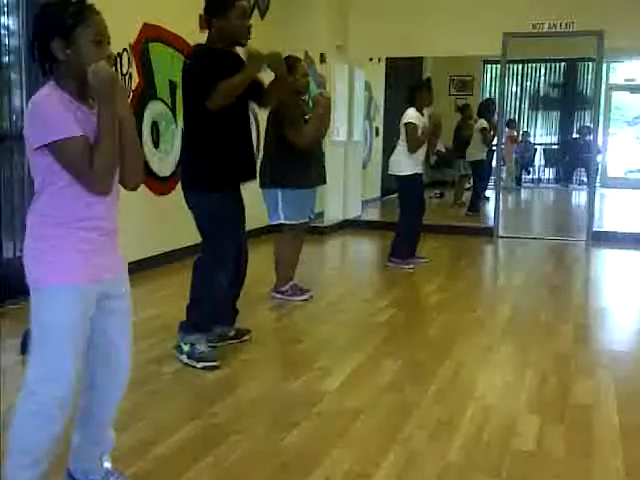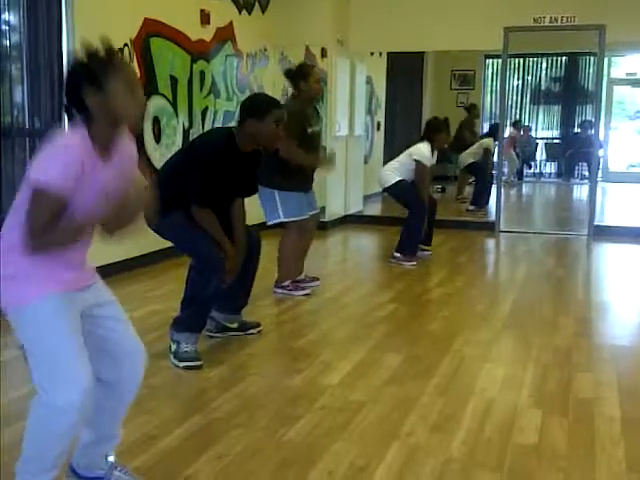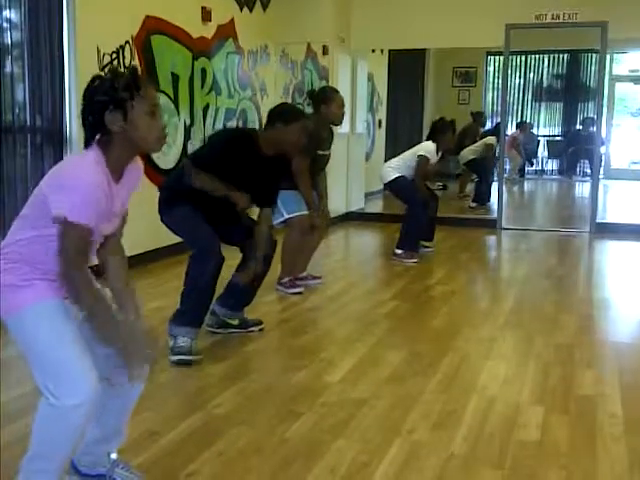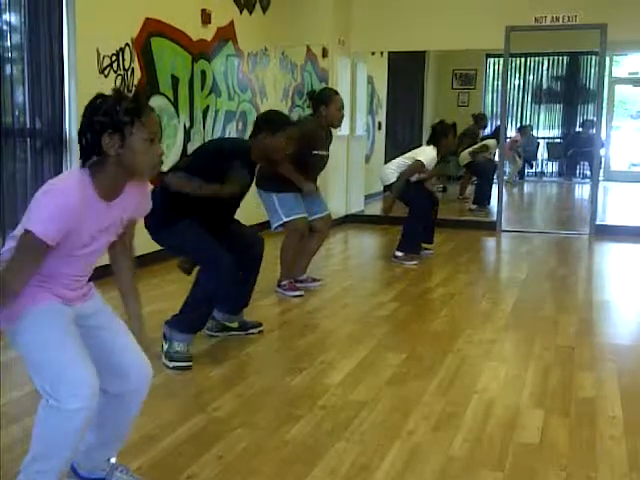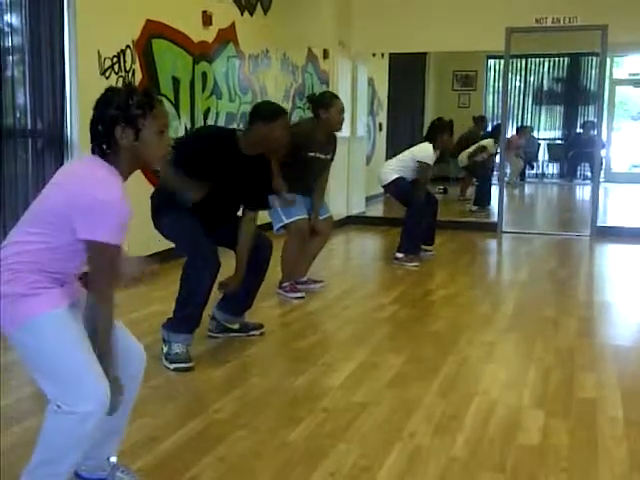
dt=0.7s
person 1, frame 1
left shoulder: (98, 104)
right shoulder: (47, 105)
left elbow: (131, 179)
right elbow: (98, 181)
left wrist: (121, 111)
right wrist: (106, 107)
left hip: (106, 263)
right hip: (62, 268)
left knee: (112, 372)
right knee: (53, 384)
person 1, frame 2
left shoulder: (123, 147)
right shoulder: (67, 152)
left elbow: (109, 223)
right elbow: (37, 237)
left wrist: (129, 204)
right wrist: (113, 206)
left hip: (77, 277)
left knee: (127, 363)
right knee: (70, 387)
person 1, frame 3
left shoulder: (130, 170)
right shoulder: (84, 178)
left elbow: (110, 247)
right elbow: (73, 273)
left wrist: (132, 318)
right wrist: (121, 337)
left hip: (67, 282)
left knee: (135, 361)
right knee: (77, 388)
person 1, frame 4
left shoulder: (136, 190)
right shoulder: (65, 197)
left elbow: (122, 253)
left wrist: (137, 324)
left hip: (78, 294)
left knee: (134, 375)
right knee: (77, 392)
person 1, frame 5
left shoulder: (92, 169)
right shoulder: (107, 197)
right elbow: (101, 293)
left wrist: (119, 267)
right wrist: (106, 369)
left hip: (54, 285)
left knee: (130, 359)
right knee: (88, 396)
person 2, frame 1
left shoulder: (234, 60)
right shoulder: (201, 59)
left elbow: (263, 99)
right elbow: (215, 100)
left wrist: (276, 73)
right wrist: (251, 70)
left hip: (226, 174)
right hip: (206, 177)
left knee: (235, 251)
right knee: (219, 253)
left ankle: (220, 324)
right ankle: (191, 336)
person 2, frame 2
left shoulder: (251, 154)
right shoulder: (213, 149)
left elbow: (236, 201)
right elbow: (199, 209)
left wrist: (239, 246)
right wrist: (228, 247)
left hip: (209, 205)
right hip: (168, 207)
left knee: (251, 244)
right knee: (210, 258)
left ankle: (223, 317)
right ankle: (183, 336)
person 2, frame 3
left shoulder: (278, 163)
right shoulder: (236, 141)
left elbow: (265, 213)
right elbow: (191, 172)
left wrist: (255, 261)
right wrist: (233, 195)
left hip: (220, 207)
right hip: (181, 201)
left knee: (266, 245)
right knee: (209, 251)
left ankle: (225, 313)
right ankle: (182, 332)
person 2, frame 4
left shoulder: (250, 161)
right shoulder: (226, 152)
right elbow: (173, 180)
right wrist: (222, 190)
left hip: (203, 214)
right hip: (170, 217)
left knee: (250, 244)
right knee: (220, 264)
left ankle: (225, 317)
right ankle: (177, 336)
person 2, frame 5
left shoulder: (261, 166)
right shoulder: (211, 140)
left elbow: (249, 216)
left wrist: (240, 271)
right wrist: (185, 186)
left hip: (217, 214)
right hip: (175, 208)
left knee: (261, 247)
right knee: (205, 257)
left ankle: (227, 318)
right ankle: (177, 336)
person 3, frame 1
left shoulder: (300, 103)
right shoulder: (284, 104)
left elbow: (319, 136)
right elbow: (302, 140)
left wrist: (326, 110)
right wrist: (318, 111)
left hip: (303, 178)
right hip: (285, 179)
left knee: (299, 229)
right knee: (290, 230)
left ankle: (289, 281)
right ankle: (281, 286)
person 3, frame 2
left shoulder: (311, 109)
right shoulder: (294, 111)
left elbow: (311, 145)
right elbow: (287, 151)
left wrist: (320, 157)
right wrist: (315, 162)
left hip: (298, 178)
right hip: (279, 179)
left knee: (310, 223)
right knee: (295, 226)
left ankle: (297, 274)
right ankle: (282, 281)
person 3, frame 3
left shoulder: (327, 132)
left elbow: (319, 169)
right elbow: (300, 170)
left wrist: (323, 200)
right wrist: (312, 206)
left hip: (298, 182)
right hip: (279, 181)
left knee: (321, 221)
right knee: (300, 223)
left ankle: (299, 273)
right ankle: (284, 278)
person 3, frame 4
left shoulder: (326, 133)
right shoulder: (304, 130)
left wrist: (308, 185)
right wrist: (302, 183)
left hip: (302, 186)
right hip: (277, 184)
left knee: (322, 225)
right knee: (298, 227)
left ankle: (298, 275)
right ankle: (284, 281)
person 3, frame 5
left shoulder: (330, 139)
right shoulder: (301, 132)
left elbow: (323, 175)
left wrist: (316, 209)
right wrist: (282, 192)
left hip: (305, 189)
right hip: (283, 188)
left knee: (323, 227)
right knee: (299, 229)
left ankle: (300, 277)
right ankle: (285, 282)
person 4, frame 1
left shoulder: (423, 116)
right shoulder: (411, 115)
left elbow: (427, 148)
right elbow: (413, 147)
left wrist: (434, 131)
right wrist: (429, 131)
left hip: (415, 169)
right hip: (405, 169)
left knee: (417, 210)
right knee: (409, 212)
left ankle: (408, 253)
right ankle: (397, 256)
person 4, frame 2
left shoulder: (432, 151)
right shoulder: (423, 152)
left elbow: (426, 184)
right elbow: (421, 185)
left wrist: (428, 205)
right wrist: (424, 210)
left hip: (403, 179)
right hip: (391, 178)
left knee: (430, 204)
right knee: (418, 207)
left ankle: (417, 245)
right ankle: (401, 253)
person 4, frame 3
left shoulder: (438, 150)
right shoulder: (429, 148)
left elbow: (425, 176)
right elbow: (418, 179)
left wrist: (429, 200)
right wrist: (426, 200)
left hip: (405, 175)
right hip: (392, 174)
left knee: (432, 200)
right knee: (417, 203)
left ankle: (421, 241)
right ankle: (403, 250)
person 4, frame 4
left shoulder: (435, 152)
right shoulder: (430, 155)
right elbow: (403, 176)
right wrist: (391, 199)
left hip: (407, 176)
right hip: (392, 175)
left knee: (431, 201)
right knee: (420, 205)
left ankle: (421, 244)
right ankle: (403, 252)
person 4, frame 5
left shoulder: (433, 149)
right shoulder: (428, 151)
left elbow: (422, 180)
right elbow: (421, 179)
right wrist: (423, 210)
left hip: (404, 176)
right hip: (391, 176)
left knee: (431, 202)
right knee: (418, 205)
left ankle: (423, 244)
right ankle: (403, 253)
